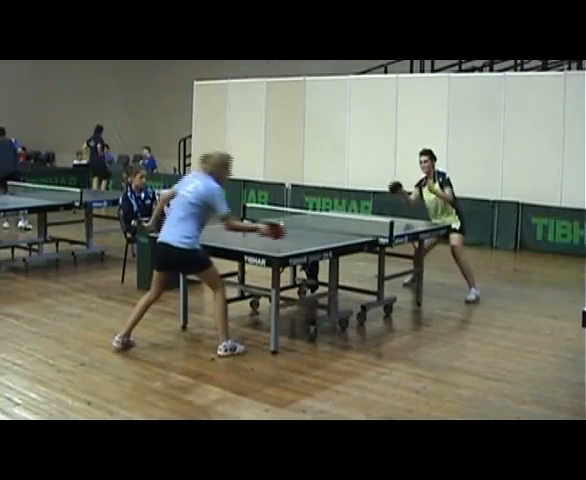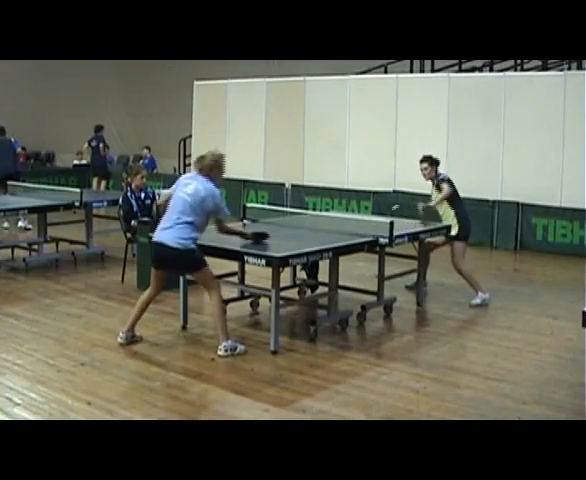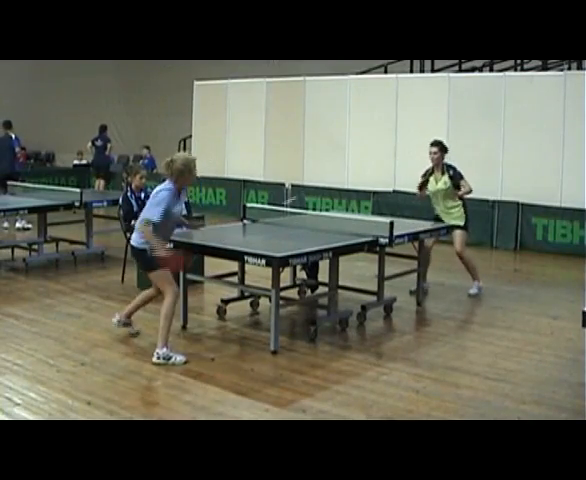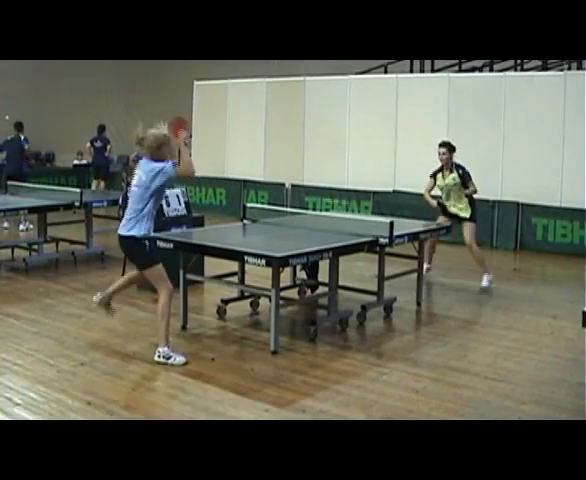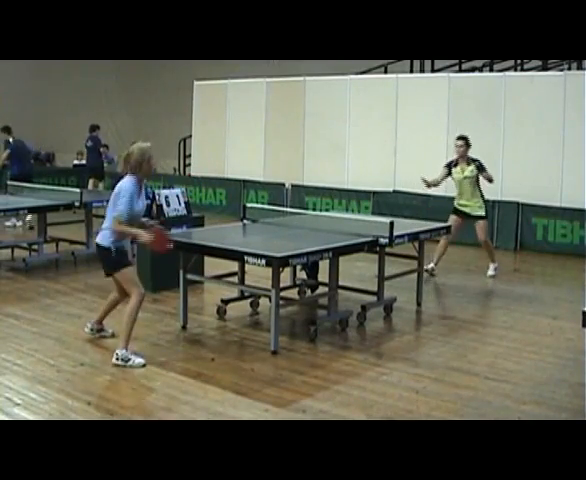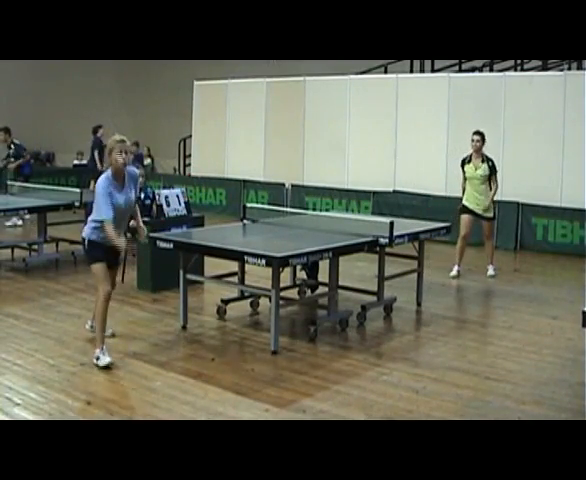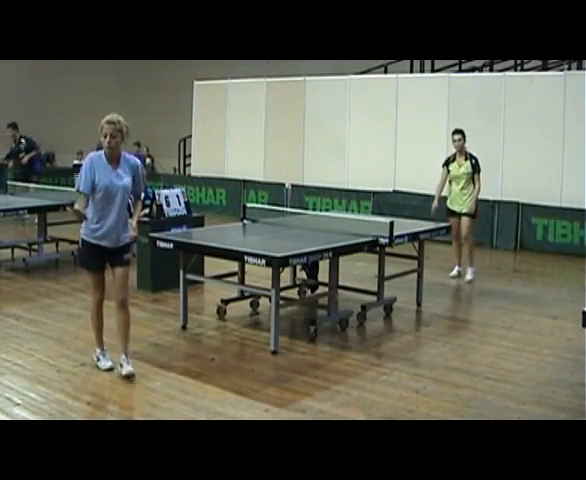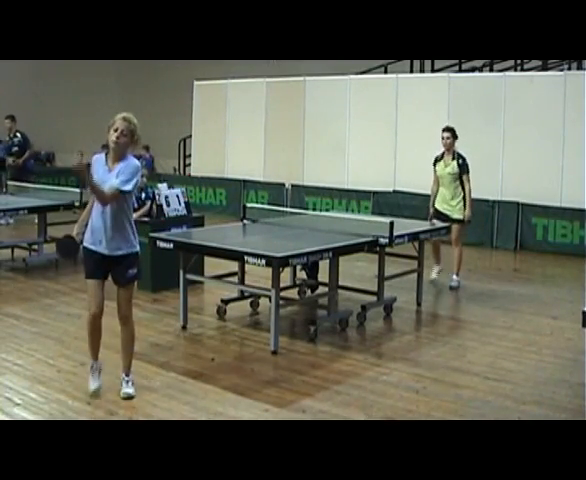
dt=0.5s
person 1, frame 1
left shoulder: (191, 178)
right shoulder: (214, 188)
left elbow: (164, 197)
right elbow: (229, 224)
left wrist: (153, 221)
right wrist: (257, 228)
left hip: (165, 243)
right hip: (186, 247)
left knee: (154, 292)
right knee: (219, 288)
left ankle: (123, 337)
right ankle: (225, 344)
person 1, frame 2
left shoulder: (185, 179)
right shoulder: (212, 193)
left elbow: (163, 203)
right elbow: (222, 228)
right wrist: (243, 234)
left hip: (159, 242)
right hip: (181, 247)
left knee: (154, 288)
right knee: (213, 289)
left ankle: (127, 332)
right ankle: (225, 343)
person 1, frame 3
left shoulder: (179, 190)
right shoulder: (165, 194)
right elbow: (143, 227)
left wrist: (187, 223)
right wrist: (159, 246)
left hip: (145, 245)
right hip: (146, 246)
left knee: (158, 289)
right knee: (171, 292)
left ankle: (123, 317)
right ankle: (161, 351)
person 1, frame 4
left shoulder: (144, 165)
right shoulder: (155, 168)
right elbow: (187, 171)
right wrist: (181, 144)
left hip: (126, 233)
right hip: (138, 237)
left knee: (141, 272)
right knee: (165, 289)
left ankle: (105, 296)
right ankle: (163, 350)
person 1, frame 5
left shoulder: (138, 184)
right shoulder: (128, 188)
right elbow: (116, 226)
left wrist: (146, 226)
right wrist: (138, 234)
left hip: (114, 246)
right hip: (111, 246)
left knee: (123, 292)
right knee: (137, 293)
left ankle: (95, 325)
right ankle: (122, 352)
person 1, frame 6
left shoulder: (133, 174)
right shoulder: (104, 184)
right elbow: (106, 223)
left wrist: (139, 225)
right wrist: (119, 242)
left hip: (115, 242)
right hip: (95, 239)
left knee: (110, 287)
right knee: (105, 290)
left ankle: (95, 323)
right ankle: (99, 350)
person 1, frame 7
left shoulder: (133, 164)
right shoulder: (92, 162)
left elbow: (138, 199)
right elbow: (83, 197)
left wrist: (135, 221)
right wrist: (79, 209)
left hip: (120, 240)
right hip: (93, 239)
left knee: (122, 299)
right knee: (98, 297)
left ankle: (125, 356)
right ankle: (99, 350)
person 1, frame 8
left shoulder: (132, 166)
right shoulder: (98, 160)
left elbow: (107, 198)
left wrist: (86, 176)
right wrist: (80, 226)
left hip: (124, 248)
right hip: (95, 246)
left knee: (125, 315)
right knee: (95, 311)
left ankle: (126, 376)
right ankle: (95, 364)
person 2, frame 1
left shoulder: (442, 176)
right shoulder: (422, 182)
left elbow: (450, 199)
right elbow: (412, 200)
left wrist: (434, 190)
right wrist: (402, 192)
left hip: (453, 220)
right hip: (436, 222)
left knee: (457, 253)
left ankle: (473, 290)
right ankle: (416, 277)
person 2, frame 2
left shoulder: (442, 179)
right shoulder: (434, 186)
left elbow: (447, 192)
left wrist: (432, 203)
right wrist: (424, 207)
left hip: (459, 225)
right hip: (449, 225)
left knee: (457, 264)
right knee: (425, 246)
left ankle: (482, 294)
right ankle: (421, 280)
person 2, frame 3
left shoulder: (451, 171)
right shoulder: (428, 174)
left elbow: (468, 188)
right elbow: (422, 194)
left wrist: (458, 194)
right wrist: (421, 190)
left hip: (458, 215)
right hip: (441, 216)
left knee: (459, 251)
right knee: (425, 247)
left ankle: (477, 282)
right ankle: (423, 283)
person 2, frame 4
left shoulder: (460, 170)
right shoulder: (436, 173)
left elbow: (474, 190)
right elbow: (426, 193)
left wrist: (462, 192)
right wrist: (432, 202)
left hip: (466, 209)
right hip: (450, 210)
left knee: (470, 243)
right knee: (432, 237)
left ankle: (486, 274)
right ankle: (427, 264)
person 2, frame 5
left shoulder: (475, 163)
right shoulder: (451, 165)
left elbow: (490, 180)
right elbow: (439, 180)
left wrist: (487, 177)
right wrist: (430, 183)
left hip: (477, 206)
right hip: (460, 206)
left knee: (483, 239)
right knee: (447, 235)
left ankle: (493, 264)
right ankle: (433, 265)
person 2, frame 6
left shoulder: (489, 162)
right shoulder: (465, 161)
left elbow: (495, 184)
left wrist: (490, 201)
right wrist: (463, 198)
left hip: (485, 204)
right hip: (468, 203)
left knee: (488, 236)
right knee: (463, 235)
left ankle: (490, 265)
right ankle: (457, 266)
person 2, frame 7
left shoulder: (472, 160)
right shoulder: (449, 161)
left elbow: (477, 183)
right elbow: (442, 182)
left wrist: (474, 202)
right wrist: (436, 200)
left hip: (468, 202)
right hip: (453, 203)
left knee: (465, 235)
right knee: (455, 236)
left ankle: (471, 268)
right ankle: (458, 266)
person 2, frame 8
left shoulder: (460, 160)
right shoulder: (437, 160)
left elbow: (467, 185)
left wrist: (468, 207)
right wrist: (431, 205)
left hip: (457, 206)
right hip: (440, 205)
left knee: (455, 241)
right knee: (434, 238)
left ankle: (455, 277)
right ankle: (437, 265)
